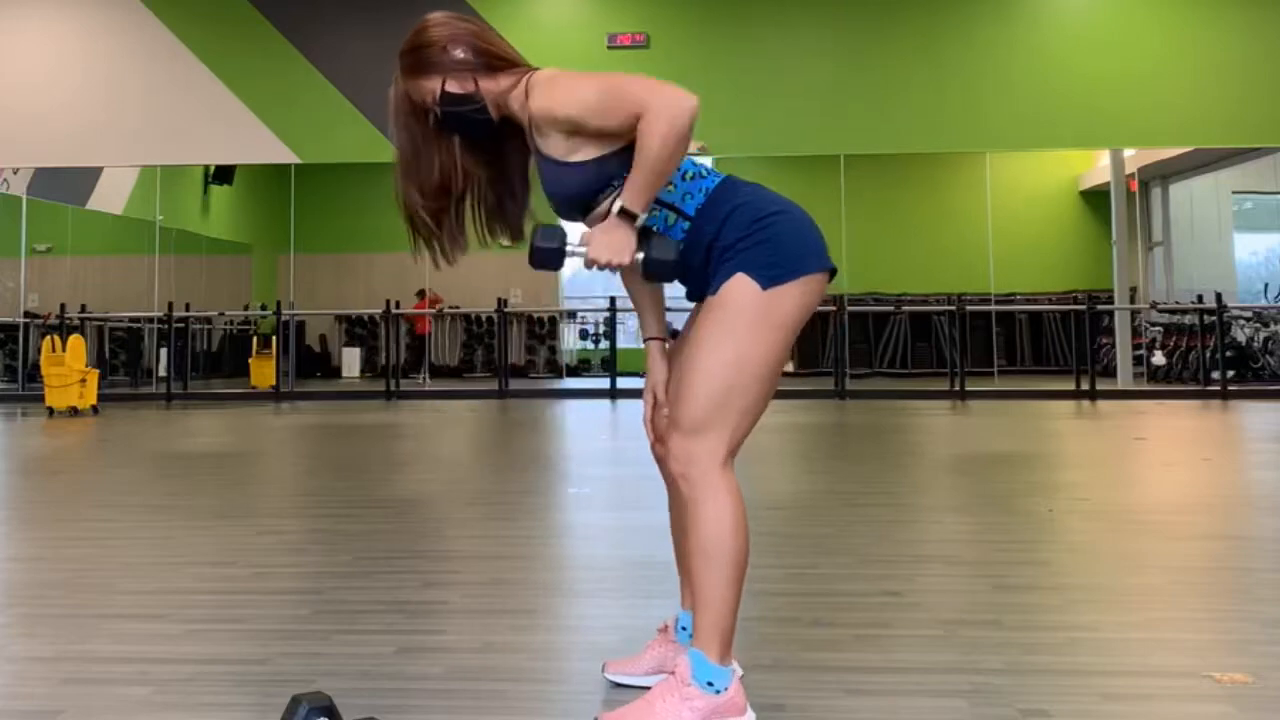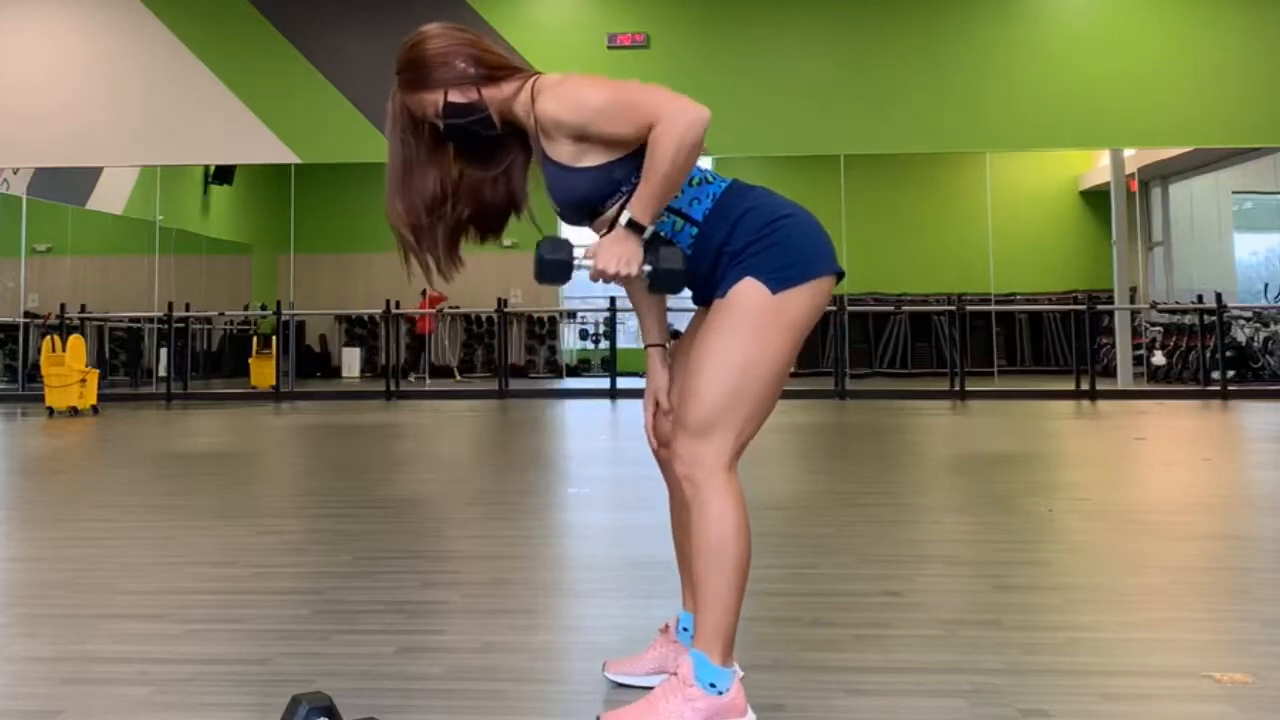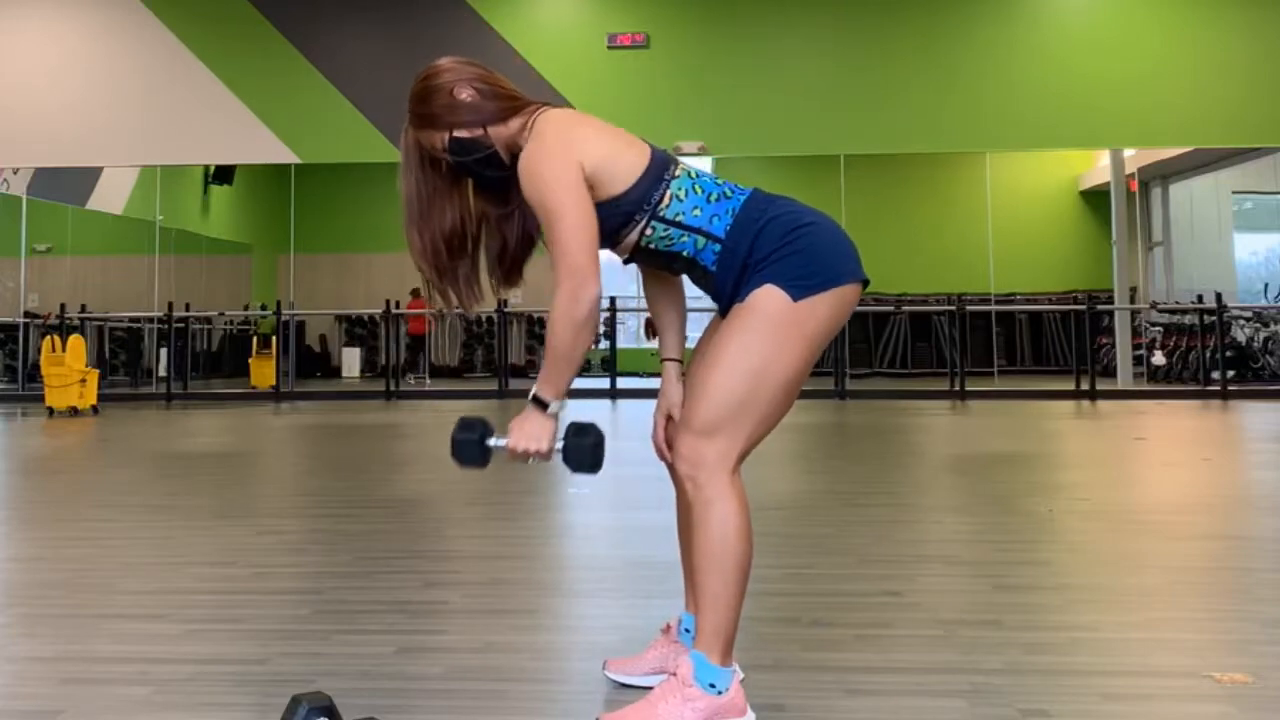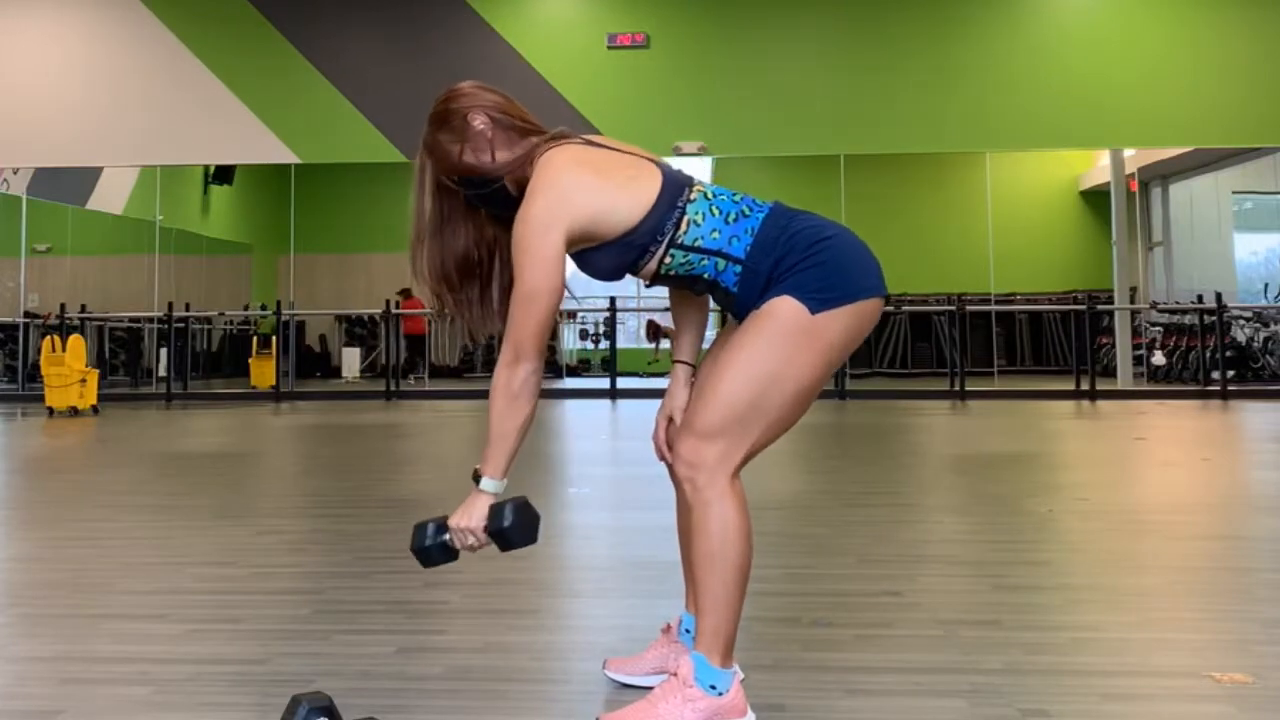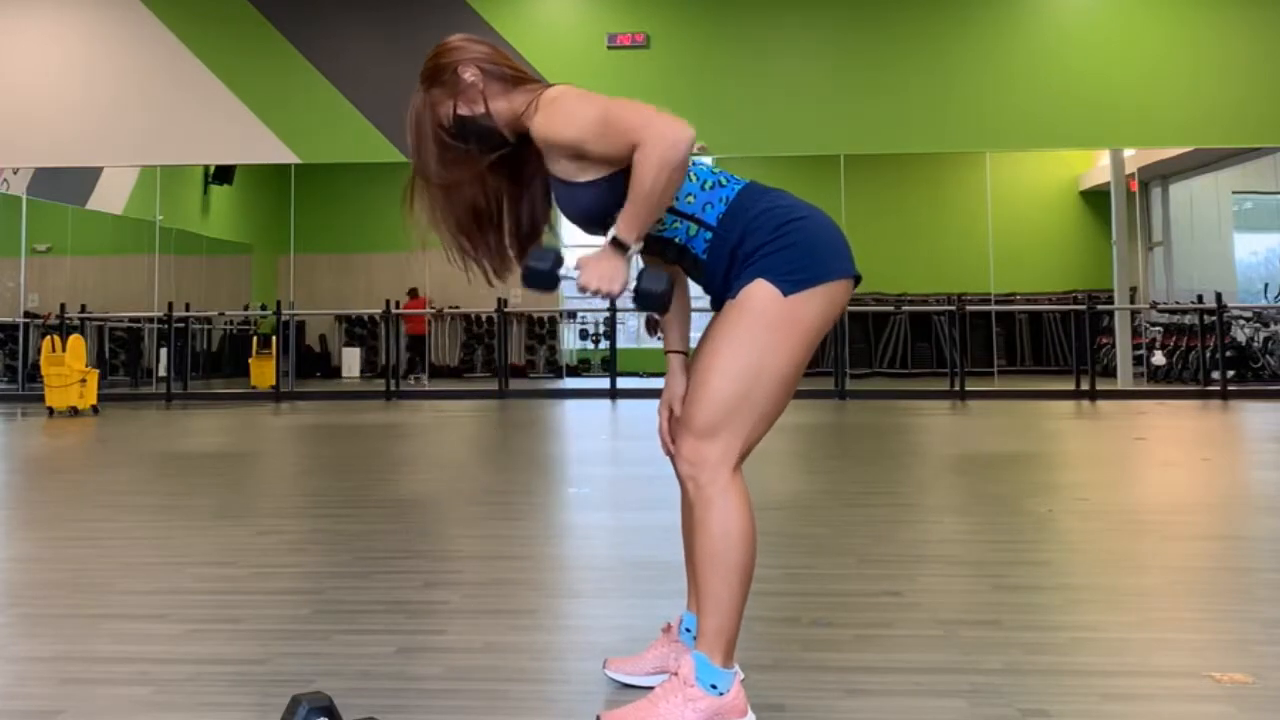
dt=0.5s
person 1, frame 1
left shoulder: (548, 97)
right shoulder: (529, 131)
left elbow: (673, 107)
right elbow: (634, 241)
left wrist: (624, 219)
right wrist: (657, 350)
left hip: (764, 249)
right hip: (743, 258)
left knee: (696, 455)
right knee: (675, 449)
right ankle: (692, 635)
person 1, frame 2
left shoulder: (556, 100)
right shoulder: (533, 137)
left elbow: (685, 118)
right elbow: (634, 249)
left wrist: (631, 228)
right wrist: (657, 355)
left hip: (772, 251)
right hip: (744, 265)
left knee: (701, 456)
right knee: (674, 449)
right ankle: (692, 636)
person 1, frame 3
left shoulder: (544, 150)
right shoulder: (559, 142)
left elbow: (580, 296)
right elbow: (658, 250)
left wrist: (542, 407)
right wrist: (673, 373)
left hip: (798, 262)
right hip: (783, 267)
left knee: (704, 455)
right knee: (688, 448)
right ankle: (693, 637)
person 1, frame 4
left shoulder: (548, 198)
right shoulder: (582, 162)
left elbow: (521, 363)
left wrist: (487, 487)
right wrist: (682, 376)
left hip: (820, 277)
right hip: (813, 275)
left knee: (702, 458)
right knee: (692, 452)
right ankle: (694, 640)
person 1, frame 5
left shoulder: (552, 115)
right shoulder: (544, 145)
left elbow: (669, 142)
right elbow: (665, 245)
left wrist: (617, 248)
right wrist: (677, 363)
left hip: (786, 255)
right hip: (779, 258)
left knee: (706, 456)
right knee: (695, 452)
right ankle: (693, 638)
